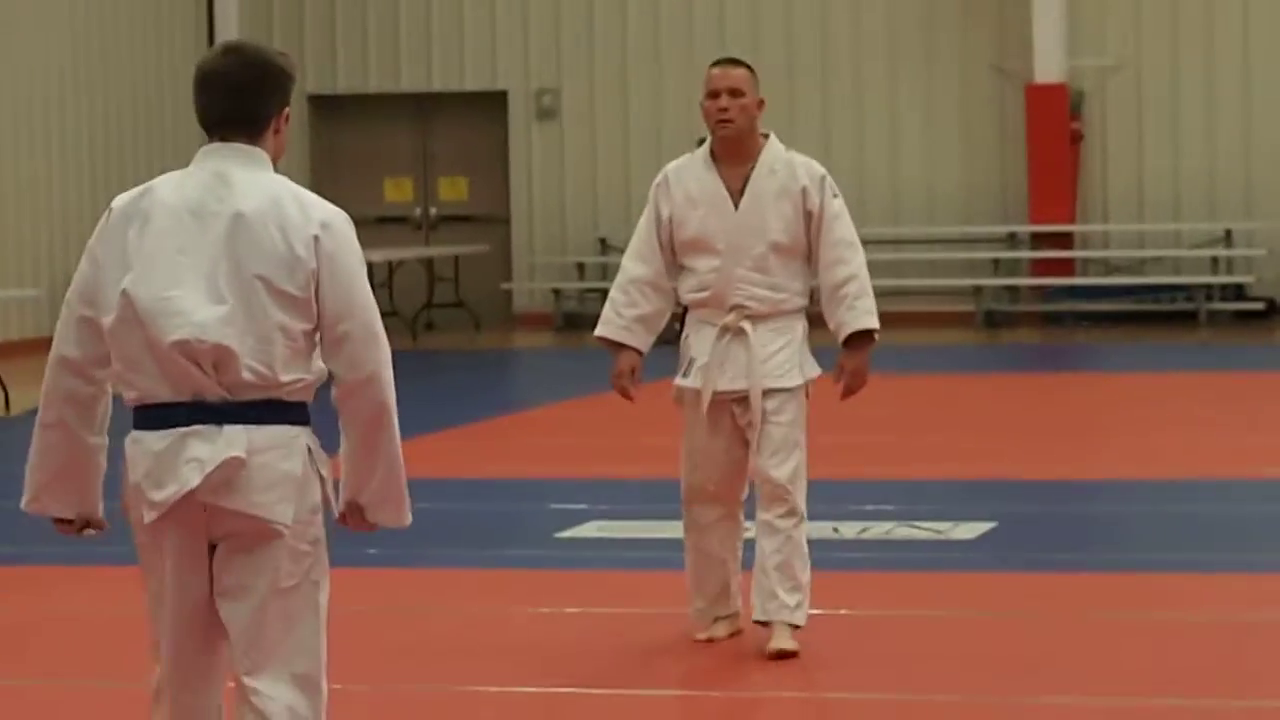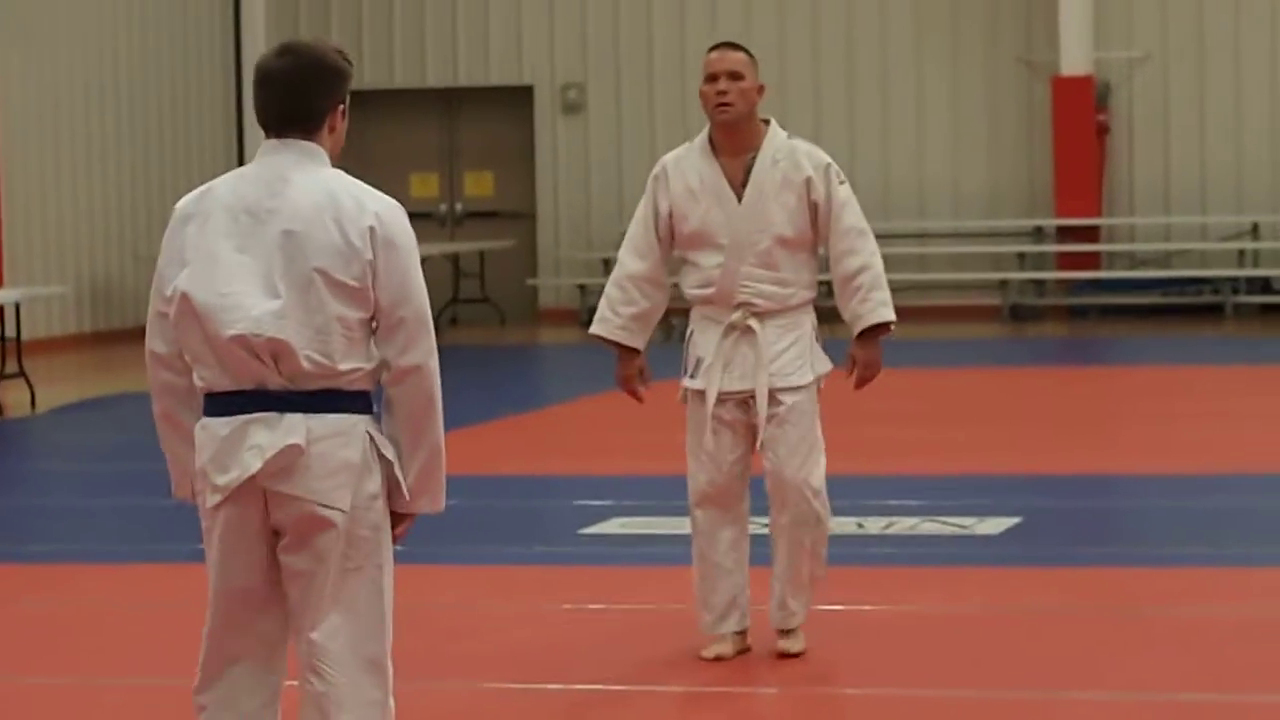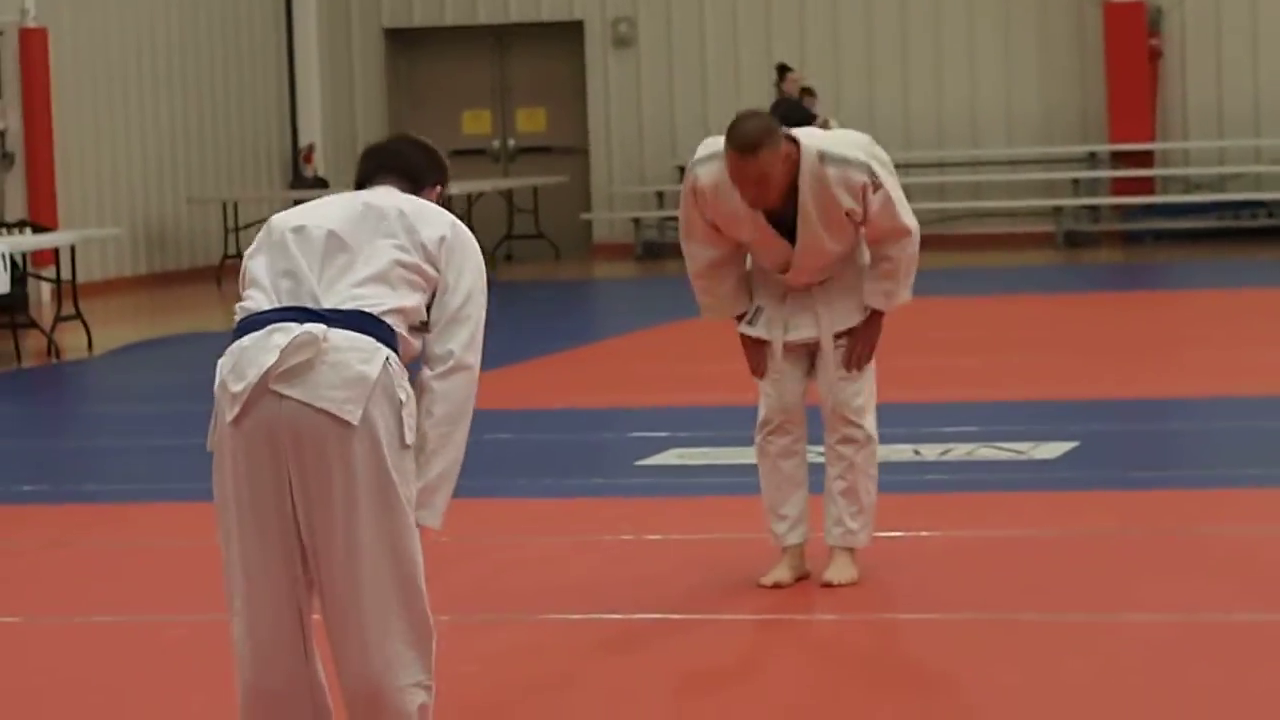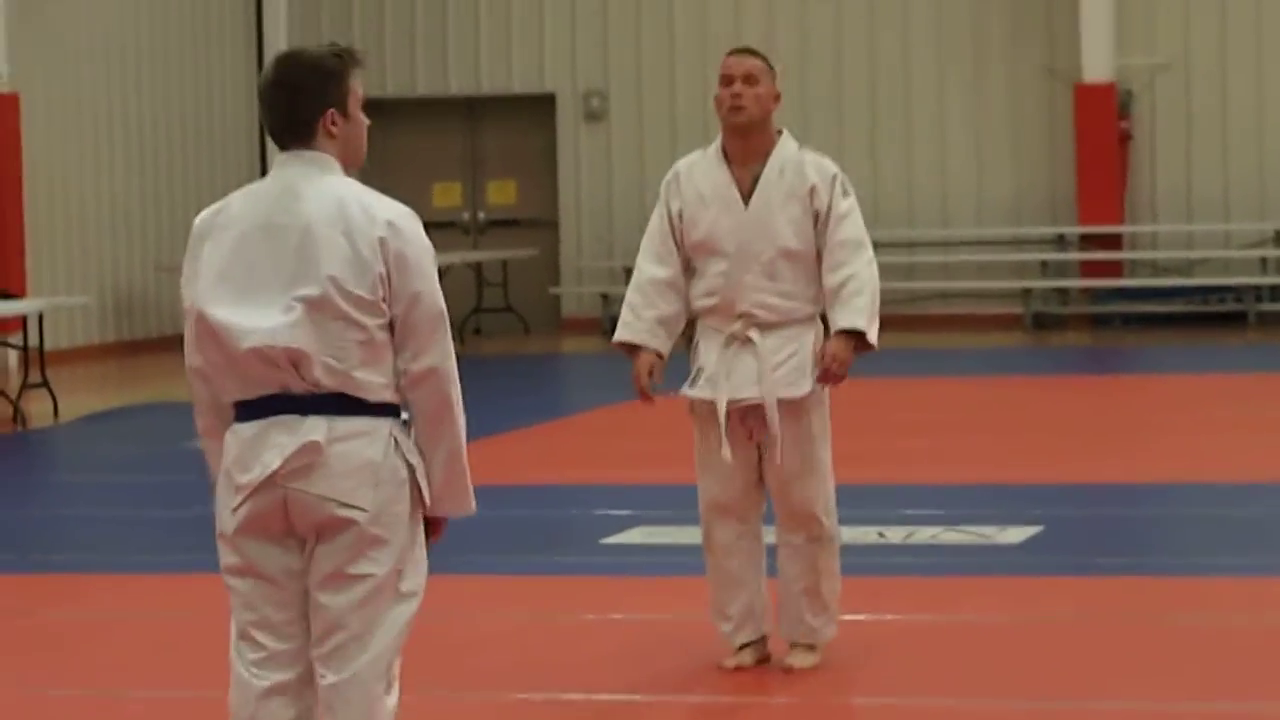
dt=1s
person 1, frame 1
left shoulder: (131, 212)
right shoulder: (313, 220)
left elbow: (76, 360)
right elbow: (363, 369)
left wrist: (66, 483)
right wrist: (374, 487)
left hip: (163, 457)
right hip: (269, 462)
person 1, frame 2
left shoulder: (195, 212)
right shoulder: (369, 213)
left elbow: (167, 359)
right elbow: (410, 362)
left wrist: (192, 470)
right wrist: (413, 481)
left hip: (229, 450)
right hip: (331, 452)
left knee: (235, 653)
right knee: (343, 652)
person 1, frame 3
left shoulder: (286, 221)
right shoulder: (446, 230)
right elbow: (452, 368)
right wrist: (421, 494)
left hip: (250, 378)
right hip: (351, 380)
left knee: (264, 601)
right knee: (378, 598)
person 1, frame 4
left shoulder: (215, 226)
right shoulder: (382, 221)
left elbow: (204, 372)
right elbow: (428, 366)
right wrist: (444, 488)
left hip: (255, 460)
right hip: (357, 459)
left knee: (264, 657)
right knee: (355, 662)
person 2, frame 1
left shoulder: (804, 178)
right shoulder: (674, 182)
left elbow: (841, 263)
right elbow: (645, 270)
left wrist: (856, 342)
right wrist: (626, 344)
left hip: (777, 351)
right hip: (707, 351)
left knee: (779, 487)
right knee: (706, 491)
left ankle: (781, 618)
right ankle: (717, 609)
person 2, frame 2
left shoulder: (808, 165)
right shoulder: (673, 173)
left elbow: (853, 251)
right elbow: (641, 264)
left wrist: (868, 332)
right wrist: (628, 345)
left hip: (786, 346)
right hip: (713, 349)
left knee: (798, 488)
right knee: (714, 493)
left ankle: (790, 618)
right ankle: (727, 624)
person 2, frame 3
left shoulder: (851, 166)
right shoulder: (704, 178)
left elbow: (897, 239)
right elbow: (708, 255)
left wrist: (875, 318)
right wrist: (743, 322)
left hip: (843, 295)
right hip: (774, 301)
left knee: (848, 417)
right knee: (778, 420)
left ankle: (844, 545)
right ankle: (791, 547)
person 2, frame 4
left shoulder: (817, 175)
right shoulder: (685, 179)
left elbow: (851, 264)
right elbow: (660, 271)
left wrist: (844, 338)
right wrist: (646, 349)
left hip: (792, 358)
right hip: (717, 361)
left knee: (806, 508)
right knee: (725, 508)
left ankle: (808, 633)
right ankle: (747, 635)
